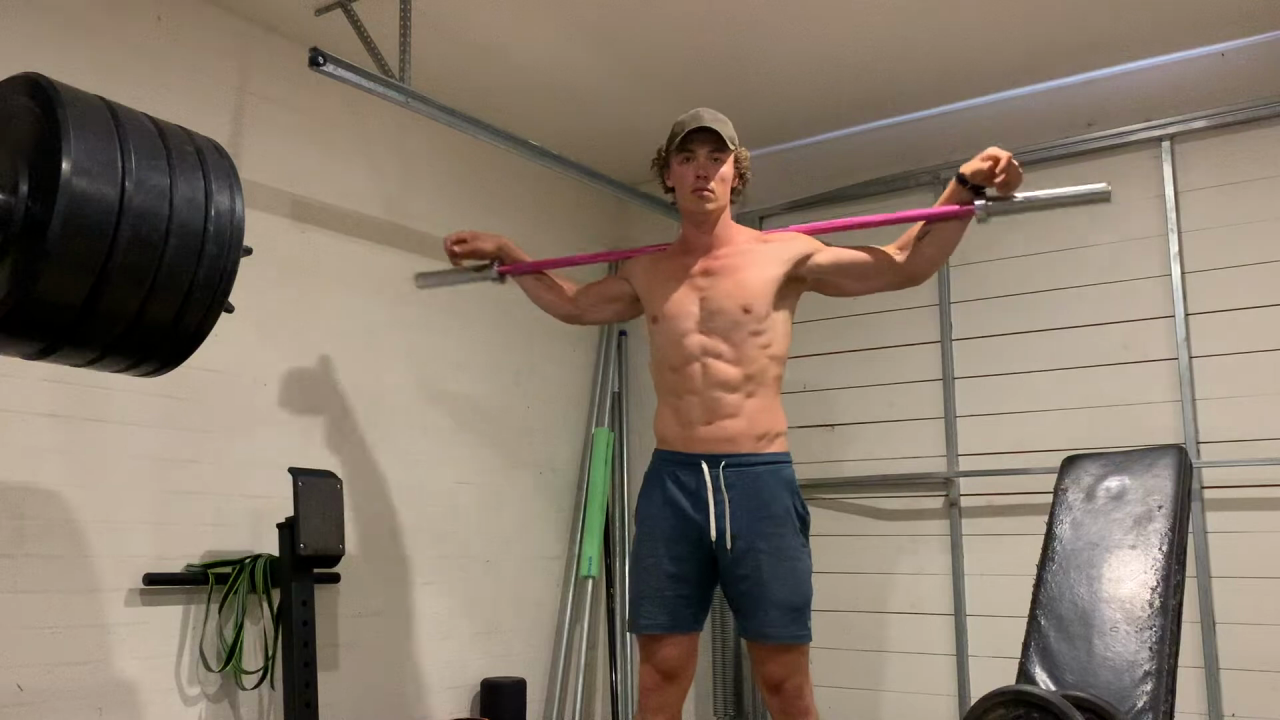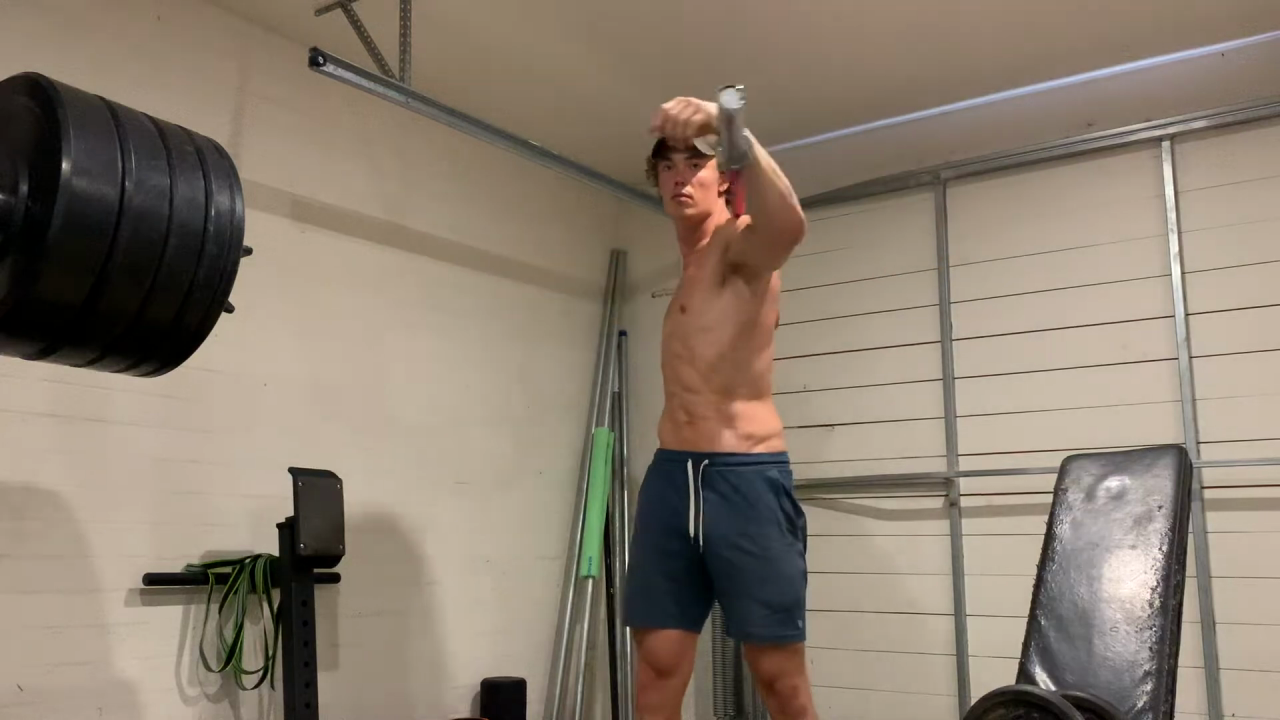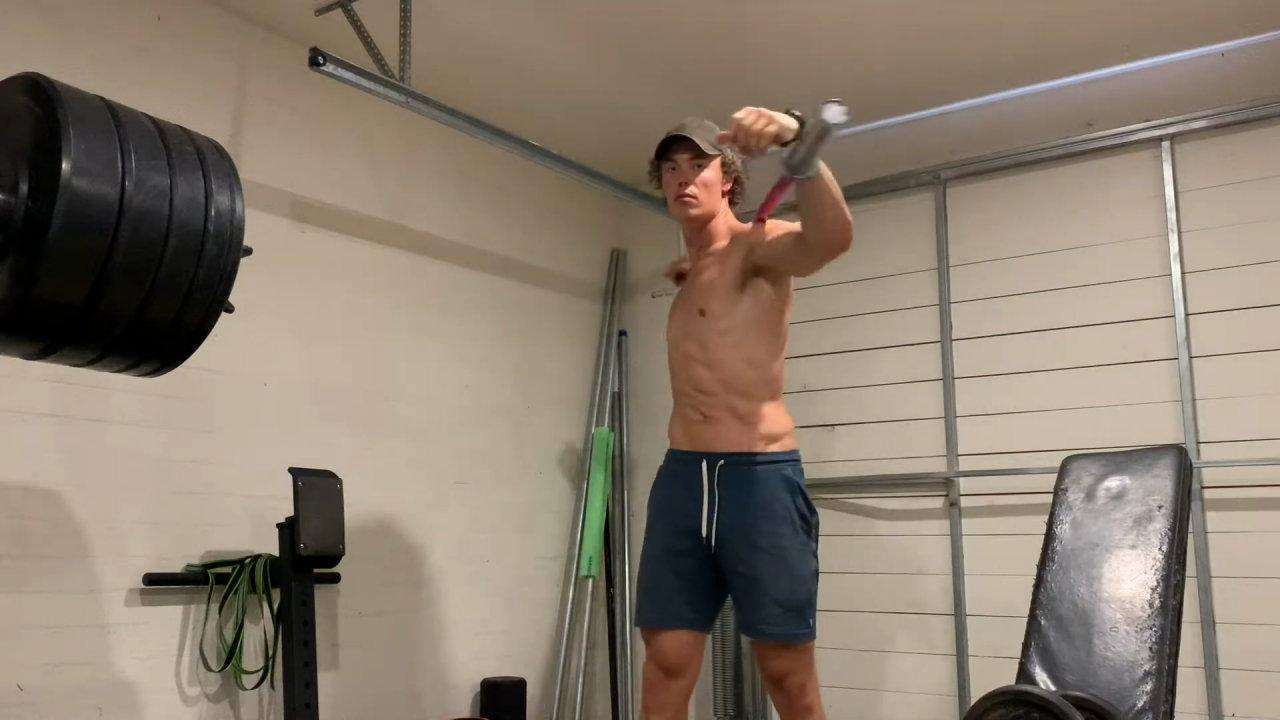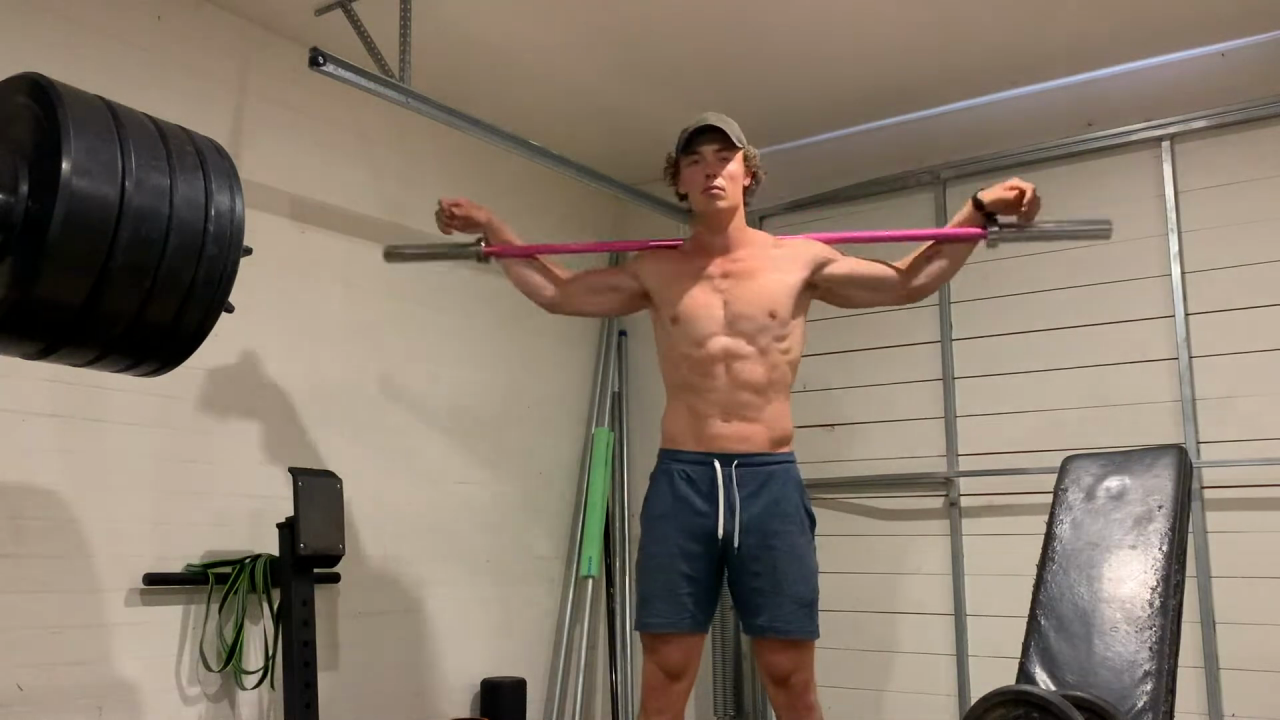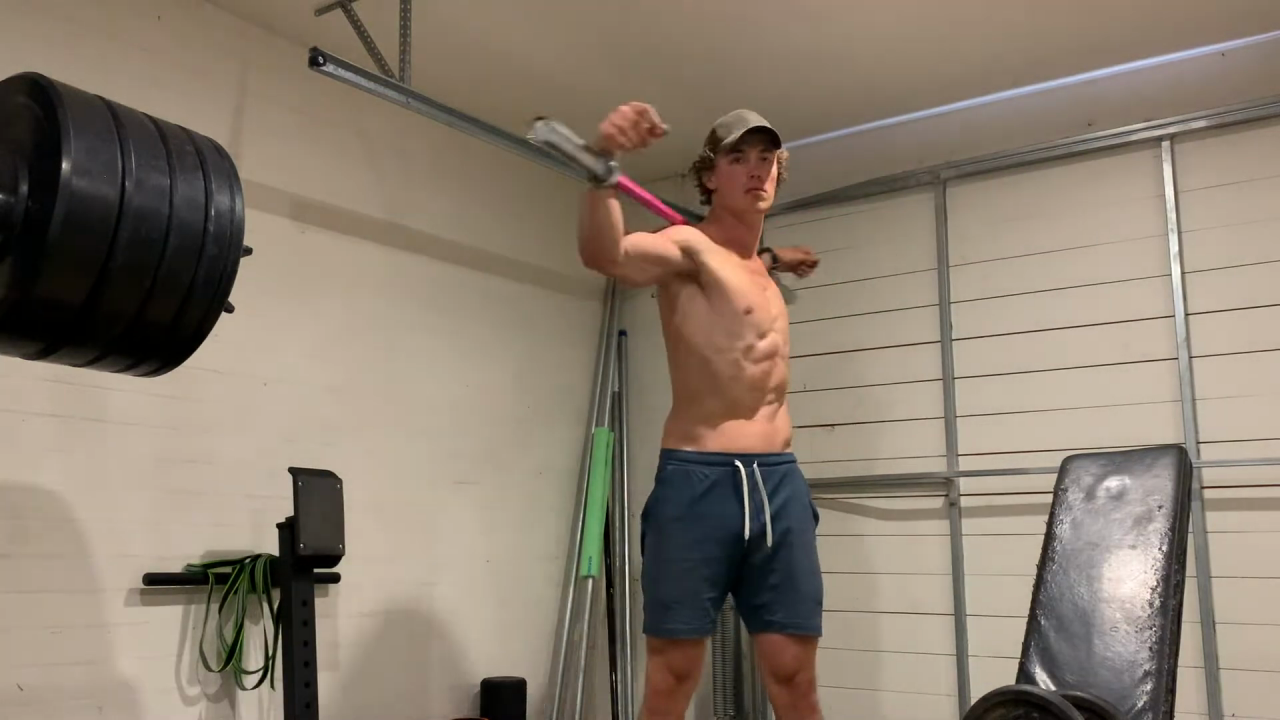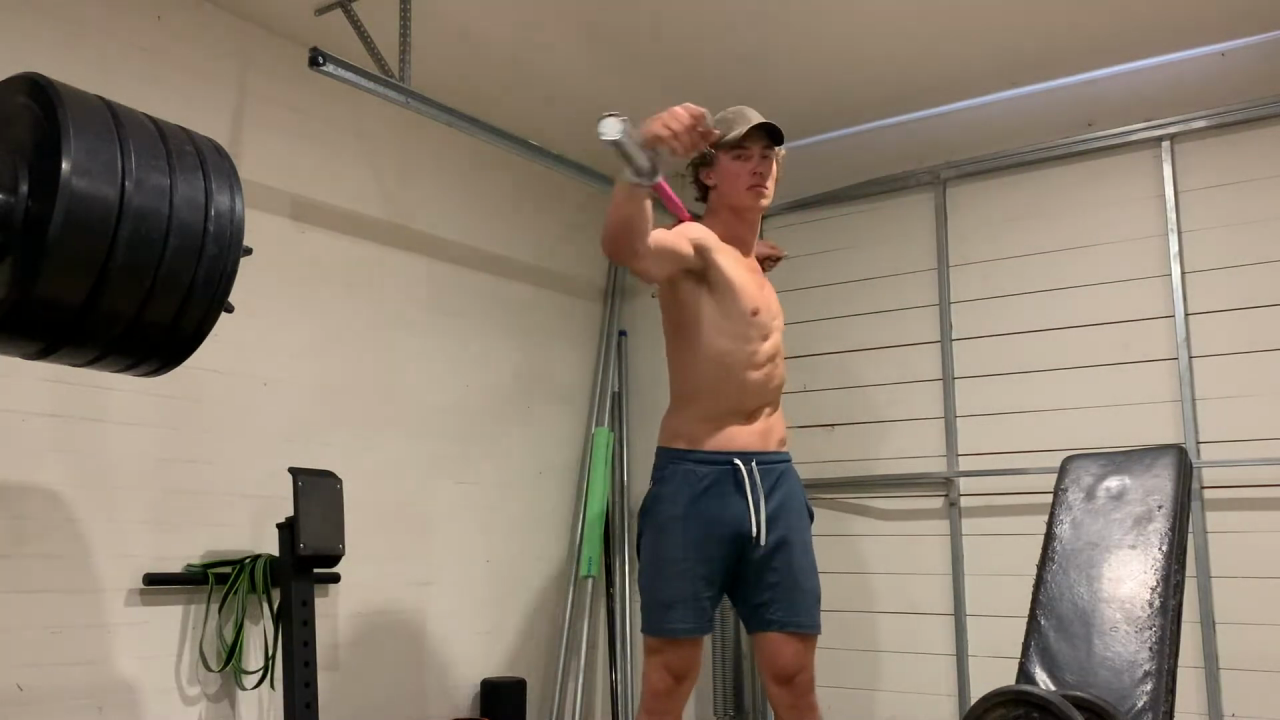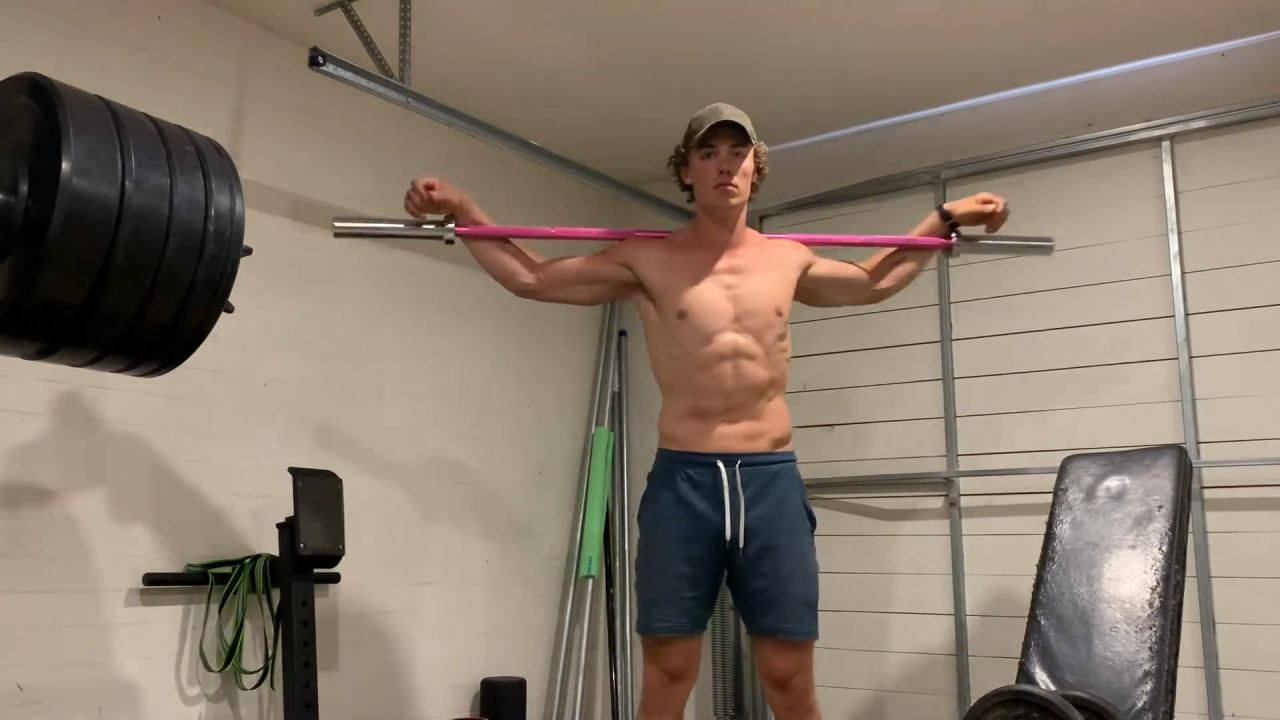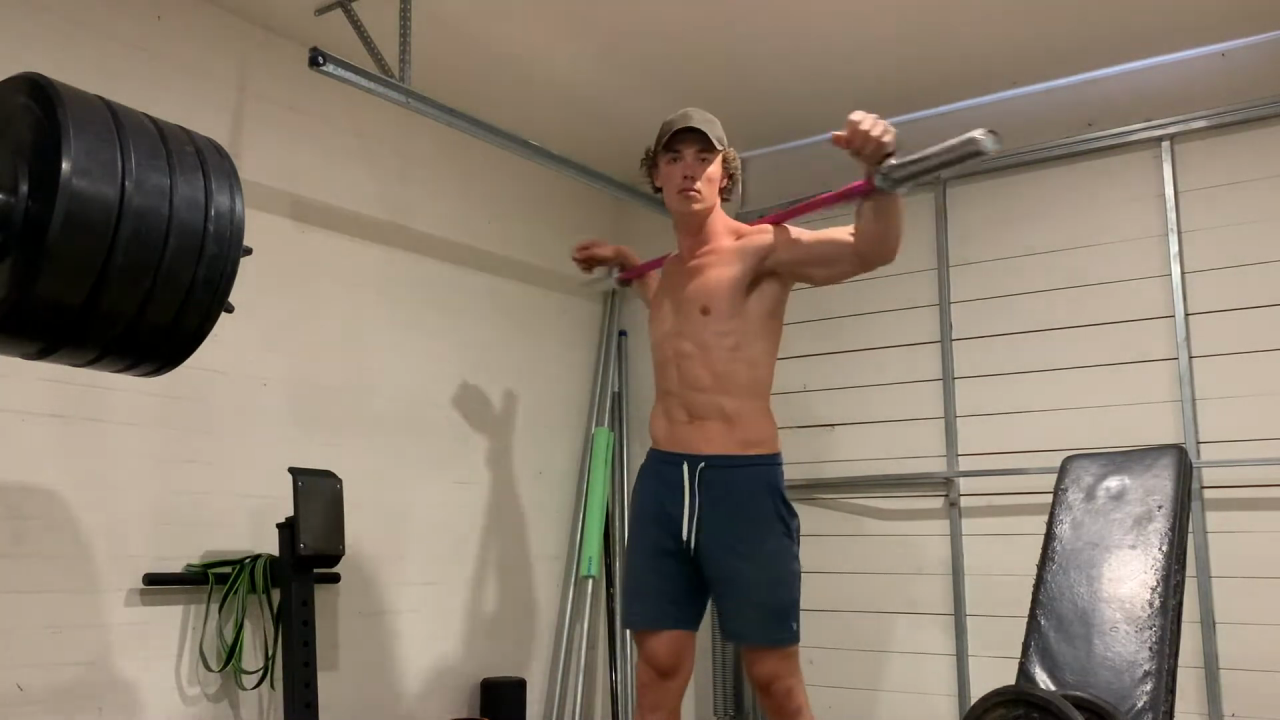
dt=0.5s
person 1, frame 1
left shoulder: (783, 253)
right shoulder: (647, 271)
left elbow: (908, 265)
right elbow: (574, 305)
left wrist: (963, 188)
right wrist: (509, 254)
left hip: (760, 481)
right hip: (672, 482)
right knee: (663, 666)
person 1, frame 2
left shoulder: (739, 243)
right shoulder: (698, 267)
left elbow: (787, 225)
left wrist: (729, 131)
left hip: (748, 478)
right hip: (671, 478)
right knee: (658, 666)
person 1, frame 3
left shoulder: (756, 246)
right shoulder: (702, 276)
left elbow: (832, 232)
left wrist: (793, 139)
left hip: (760, 479)
right hip: (681, 479)
right knee: (667, 667)
person 1, frame 4
left shoulder: (800, 258)
right shoulder: (656, 268)
left elbow: (908, 283)
right elbow: (556, 293)
left wrist: (978, 211)
right wrist: (491, 228)
left hip: (771, 482)
right hip: (683, 482)
right knee: (667, 670)
person 1, frame 5
left shoulder: (758, 269)
right shoulder: (687, 246)
right elbow: (604, 251)
right wrist: (606, 156)
left hip: (780, 483)
right hip: (695, 482)
person 1, frame 6
left shoulder: (746, 262)
right shoulder: (696, 244)
right elbow: (625, 243)
right wrist: (645, 151)
left hip: (775, 482)
right hip: (692, 481)
person 1, frame 7
left shoulder: (788, 259)
right shoulder: (646, 259)
left elbow: (873, 283)
right elbow: (530, 279)
left wrist: (944, 221)
right wrist: (462, 212)
left hip: (771, 481)
right hip: (682, 483)
person 1, frame 8
left shoulder: (764, 247)
right shoulder: (670, 270)
left elbow: (874, 248)
left wrist: (877, 164)
right wrist: (624, 264)
left hip: (743, 482)
right hip: (663, 479)
right knee: (659, 666)
